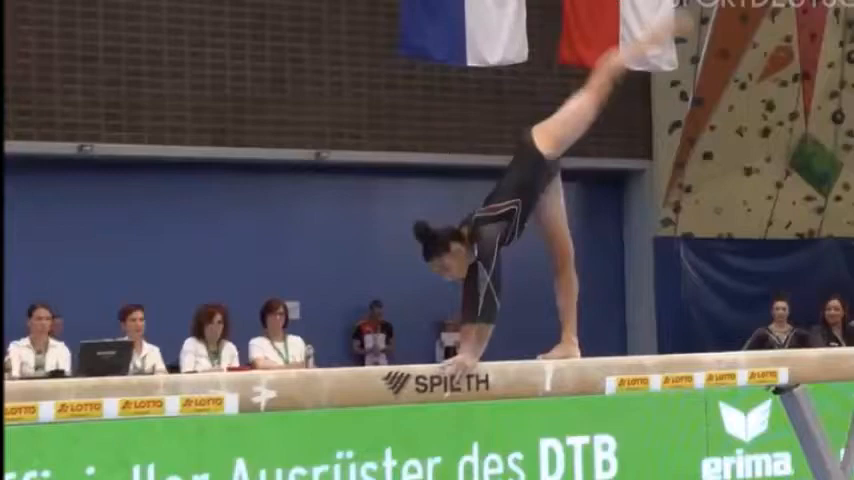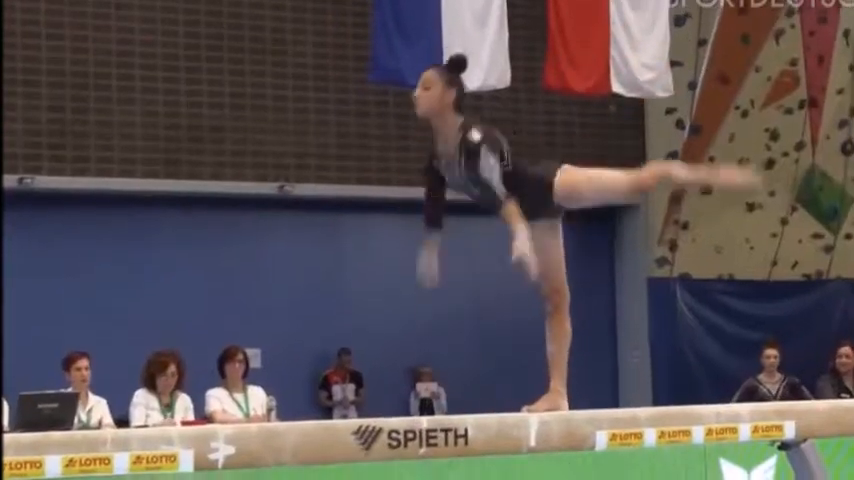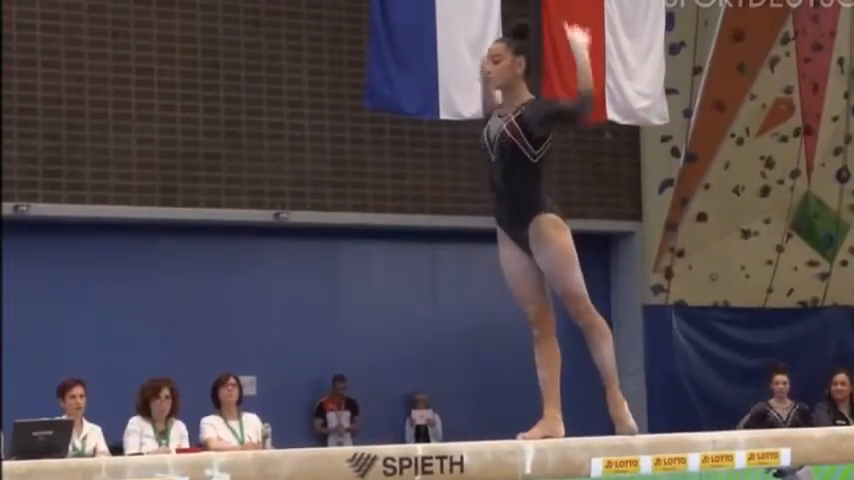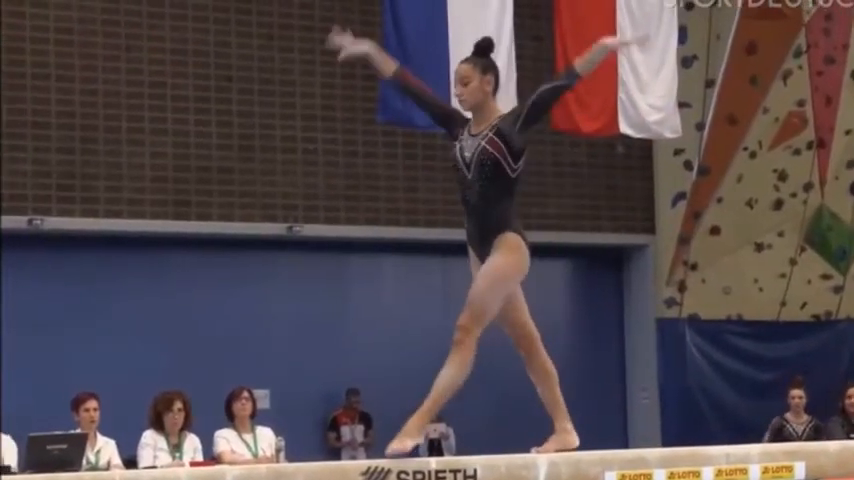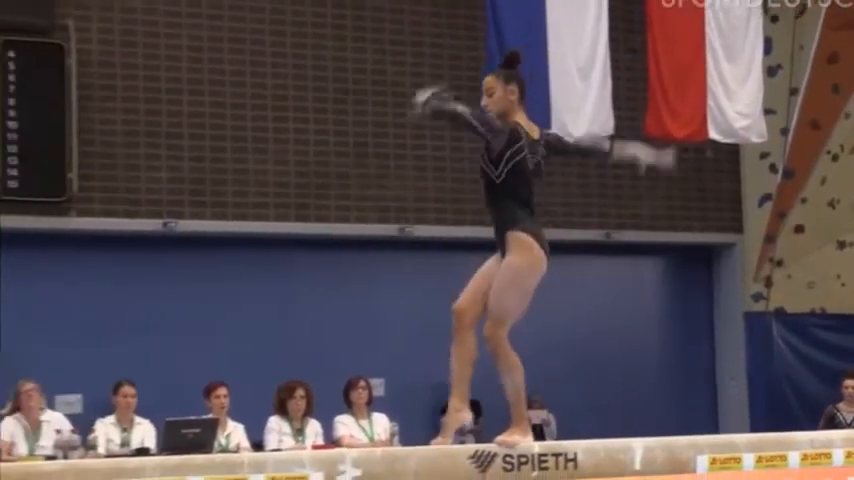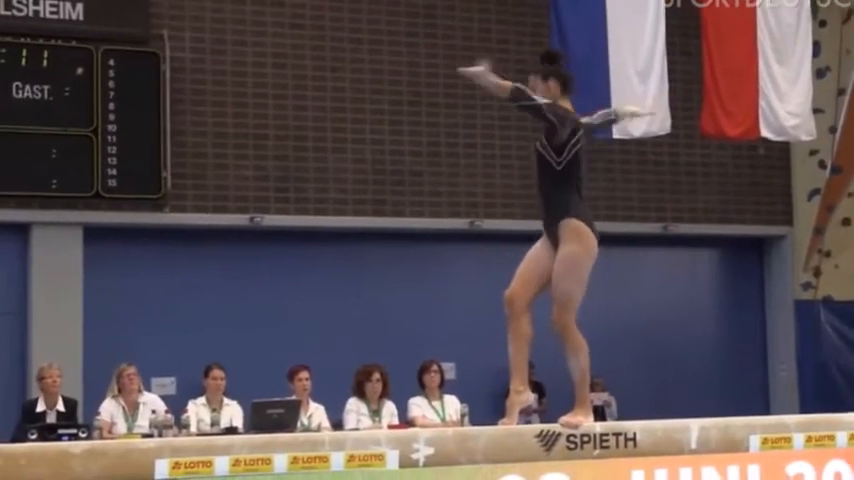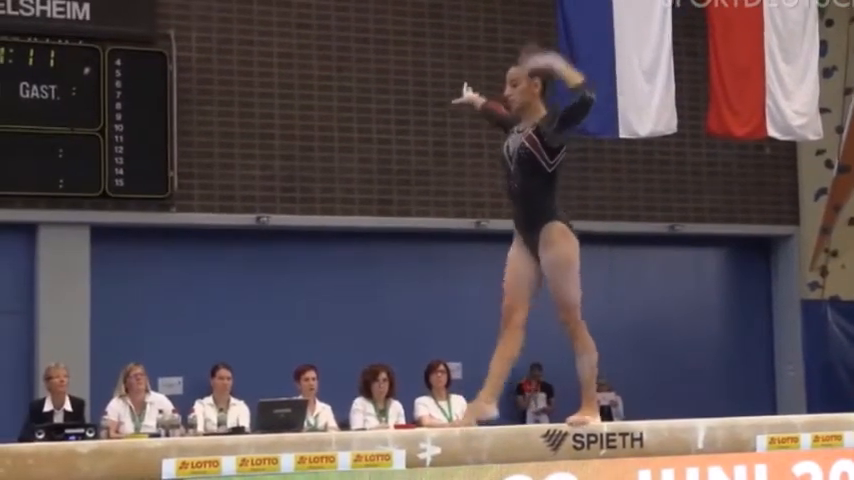
dt=0.7s
person 1, frame 1
left shoulder: (484, 239)
right shoulder: (469, 247)
left elbow: (488, 298)
right elbow: (474, 307)
left wrist: (469, 352)
right wrist: (467, 352)
left hip: (539, 151)
right hip: (539, 168)
right knee: (563, 260)
right ankle: (569, 341)
person 1, frame 2
left shoulder: (476, 139)
right shoulder: (437, 155)
left elbow: (499, 188)
right elbow: (433, 204)
left wrist: (520, 236)
right wrist: (430, 251)
left hip: (553, 188)
right hip: (539, 213)
right knee: (555, 302)
right ankle: (557, 393)
person 1, frame 3
left shoulder: (538, 111)
right shoulder: (498, 116)
left elbow: (582, 109)
left wrist: (580, 54)
right wrist: (487, 91)
left hip: (541, 223)
right hip: (509, 230)
left knee: (583, 310)
right knee: (539, 323)
left ankle: (616, 400)
right ankle: (552, 417)
person 1, frame 4
left shoulder: (516, 123)
right shoulder: (460, 128)
left elbow: (561, 84)
right elbow: (412, 88)
left wrist: (604, 48)
right wrist: (369, 50)
left hip: (507, 244)
right hip: (479, 248)
left knee: (466, 332)
right knee: (527, 342)
left ankle: (418, 425)
right ankle: (564, 429)
person 1, frame 5
left shoulder: (500, 130)
right shoulder: (539, 137)
left elbow: (447, 109)
right elbow: (594, 145)
left wrist: (425, 99)
right wrist: (644, 152)
left hip: (524, 246)
right hip: (510, 247)
left knee: (494, 334)
right knee: (462, 313)
left ankle: (520, 427)
right ankle: (458, 407)
person 1, frame 6
left shoulder: (561, 118)
right shoulder: (579, 123)
left elbow: (526, 99)
right elbow: (608, 115)
left wrist: (488, 78)
right wrist: (628, 111)
left hip: (575, 230)
right hip: (554, 232)
left knee: (563, 319)
right knee: (515, 299)
left ankle: (583, 407)
right ankle: (519, 387)
person 1, frame 7
left shoulder: (551, 126)
right shoulder: (519, 127)
left elbow: (586, 100)
right elbow: (501, 114)
left wrist: (554, 62)
right wrist: (477, 101)
left hip: (552, 234)
right hip: (524, 236)
left knee: (571, 322)
right knee: (512, 317)
left ankle: (590, 406)
right ankle: (485, 402)
